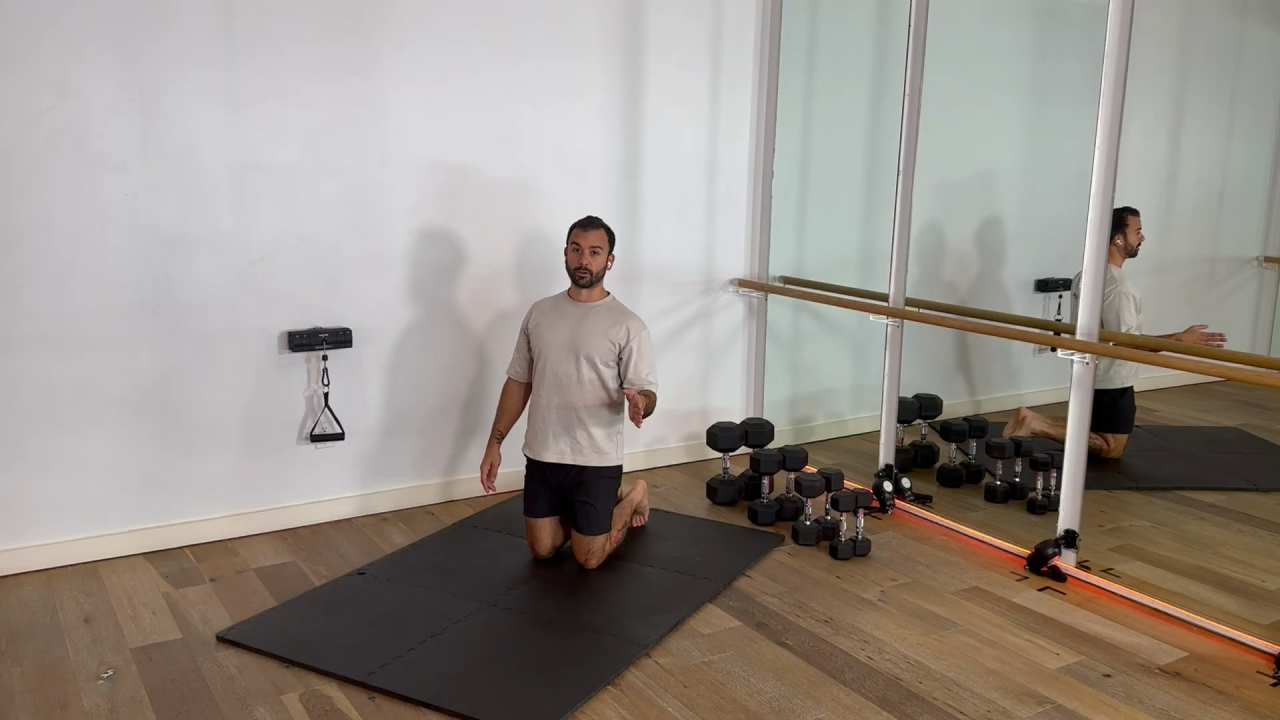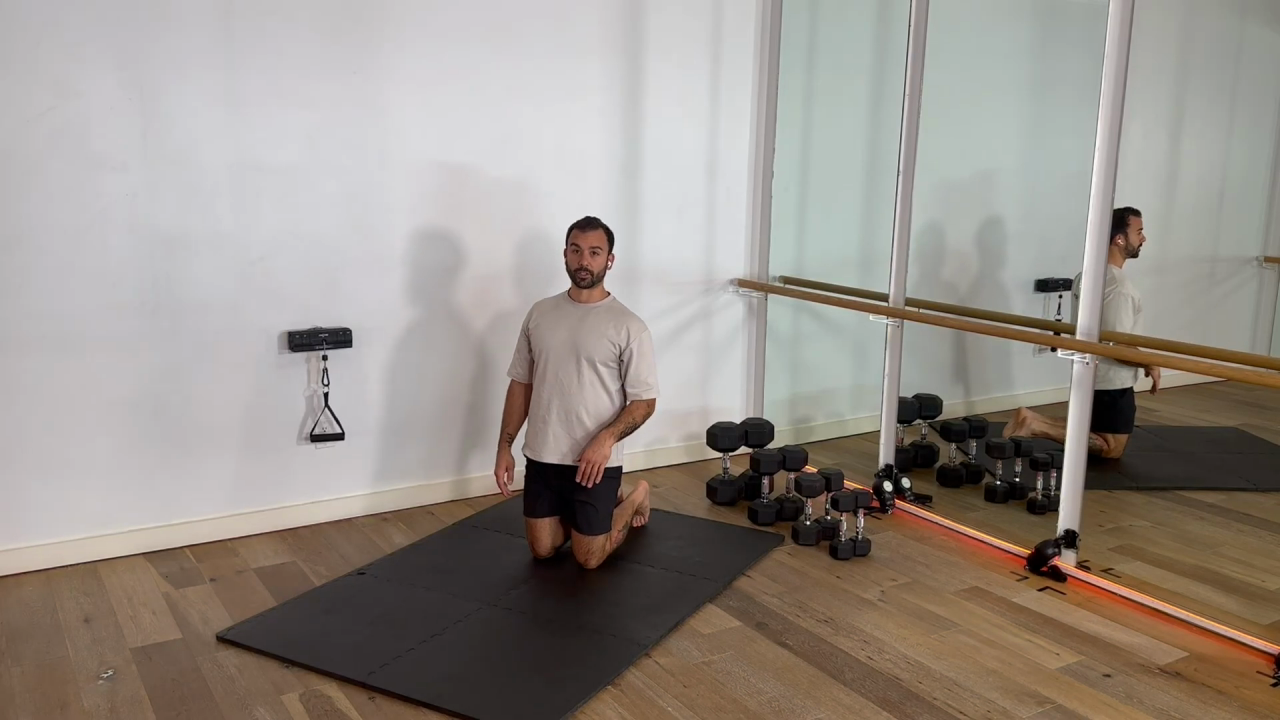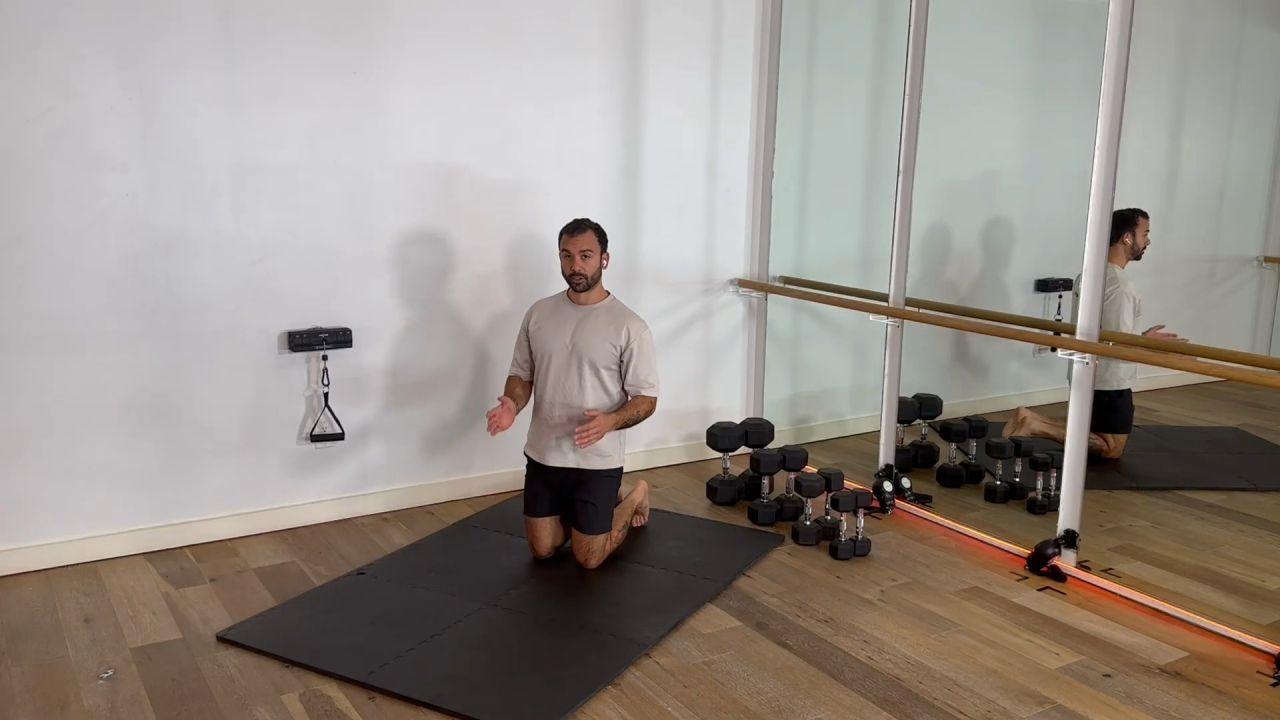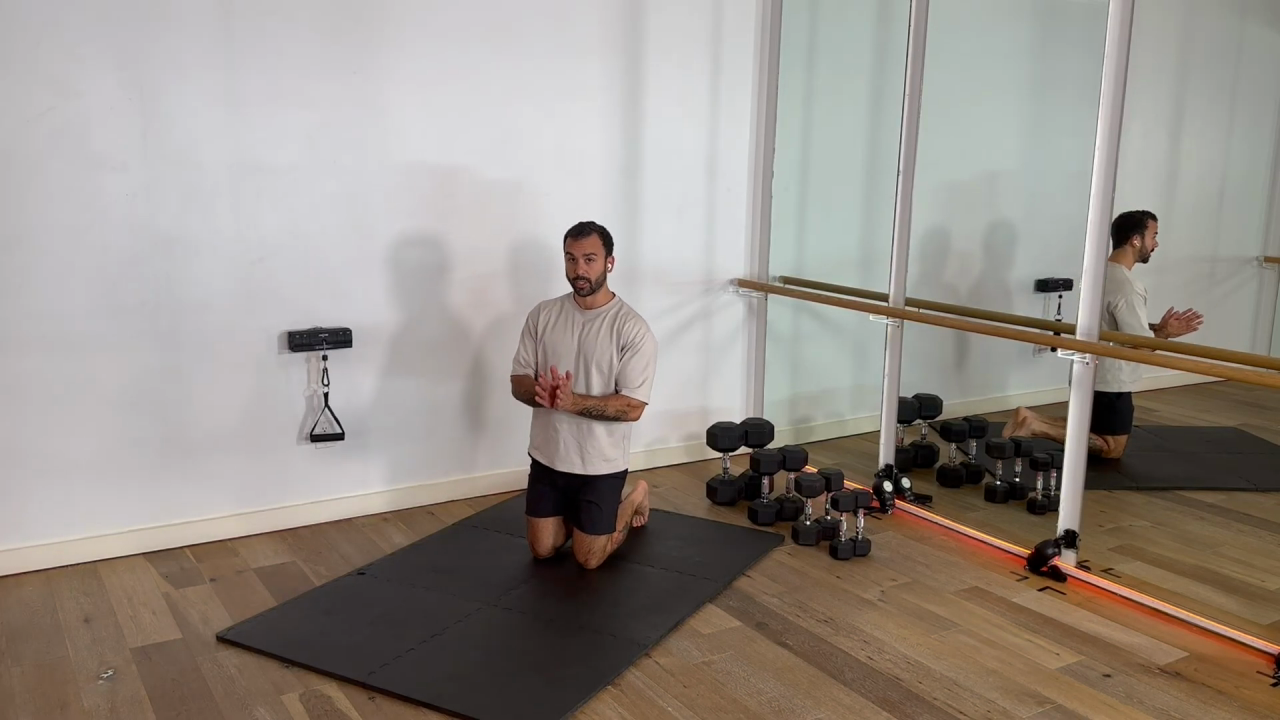
dt=0.5s
person 1, frame 1
left shoulder: (627, 325)
right shoulder: (540, 312)
left elbow: (647, 393)
right elbow: (518, 382)
left wrist: (640, 402)
right wrist: (494, 442)
left hip: (596, 460)
right hip: (542, 454)
left knee: (588, 558)
right knee: (543, 549)
left ankle: (633, 497)
right ankle: (606, 503)
person 1, frame 2
left shoulder: (628, 326)
right shoulder: (540, 313)
left elbow: (644, 400)
right elbow: (521, 384)
left wrist: (607, 438)
right wrist: (505, 446)
left hip: (595, 460)
right hip: (542, 456)
left knee: (588, 558)
right knee: (542, 549)
left ankle: (634, 498)
right ankle: (607, 504)
person 1, frame 3
left shoulder: (629, 326)
right shoulder: (538, 313)
left elbow: (646, 401)
right elbow: (521, 375)
left wrist: (609, 422)
right wrist: (511, 405)
left hip: (597, 461)
right hip: (543, 455)
left knee: (588, 558)
right knee: (542, 549)
left ankle: (634, 499)
right ankle: (605, 504)
person 1, frame 4
left shoulder: (633, 329)
right shoulder: (543, 314)
left elbow: (632, 407)
right elbow: (518, 383)
left wrist: (572, 402)
right wrist: (538, 392)
left hip: (599, 464)
right hip: (547, 457)
left knee: (588, 558)
right knee: (543, 550)
left ankle: (635, 499)
right ankle: (585, 511)
person 2, frame 1
right shoulder: (1117, 285)
right wrist: (1182, 338)
right hip: (1111, 381)
left knee: (1094, 433)
right knee: (1110, 449)
left ankle: (1035, 422)
right ankle: (1037, 425)
person 2, frame 2
right shoulder: (1117, 286)
right wrist: (1150, 365)
right hip: (1112, 382)
left knee: (1096, 434)
right knee: (1110, 449)
left ankle: (1033, 422)
right ankle: (1037, 426)
person 2, frame 3
right shoulder: (1119, 285)
right hip: (1108, 382)
left knee: (1094, 433)
right knee: (1111, 450)
left ankle: (1033, 422)
right ankle: (1037, 426)
person 2, frame 4
left shoulder: (1102, 273)
right shoulder: (1126, 287)
left wrist: (1161, 328)
right wrist: (1166, 333)
right hip: (1109, 384)
left knee: (1093, 432)
right knee: (1111, 449)
left ankle: (1032, 419)
right ankle: (1036, 427)
